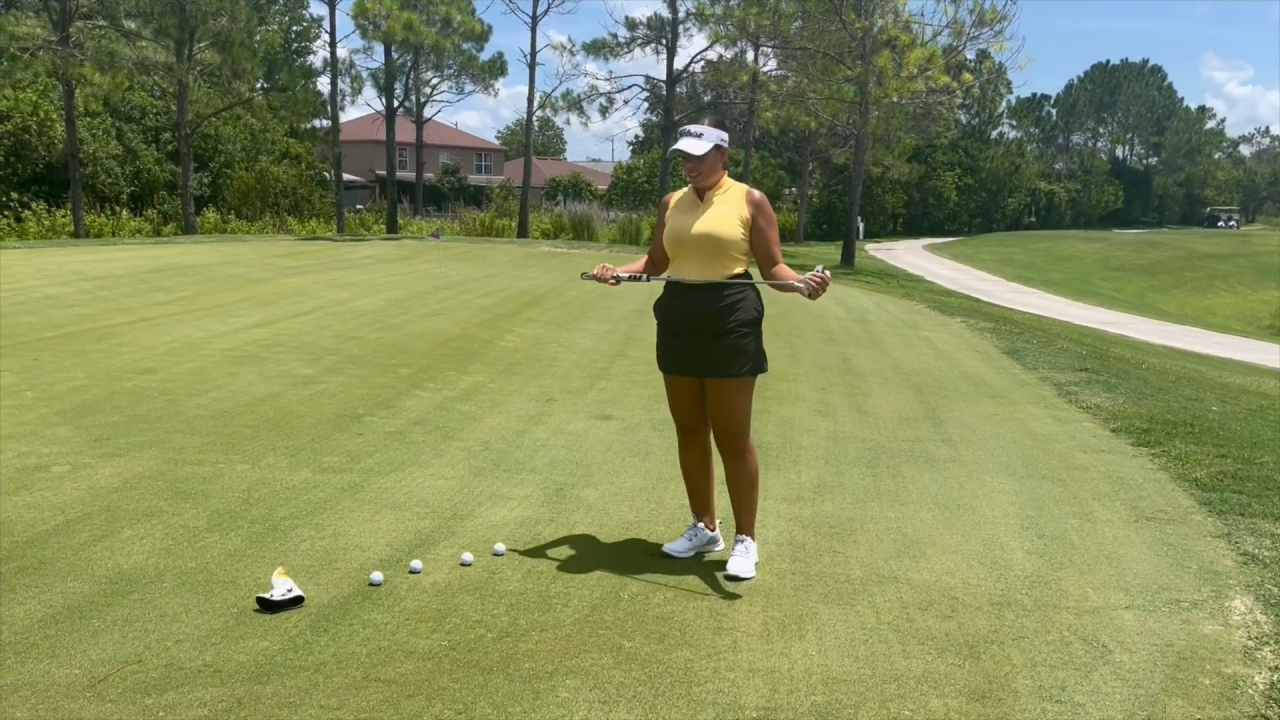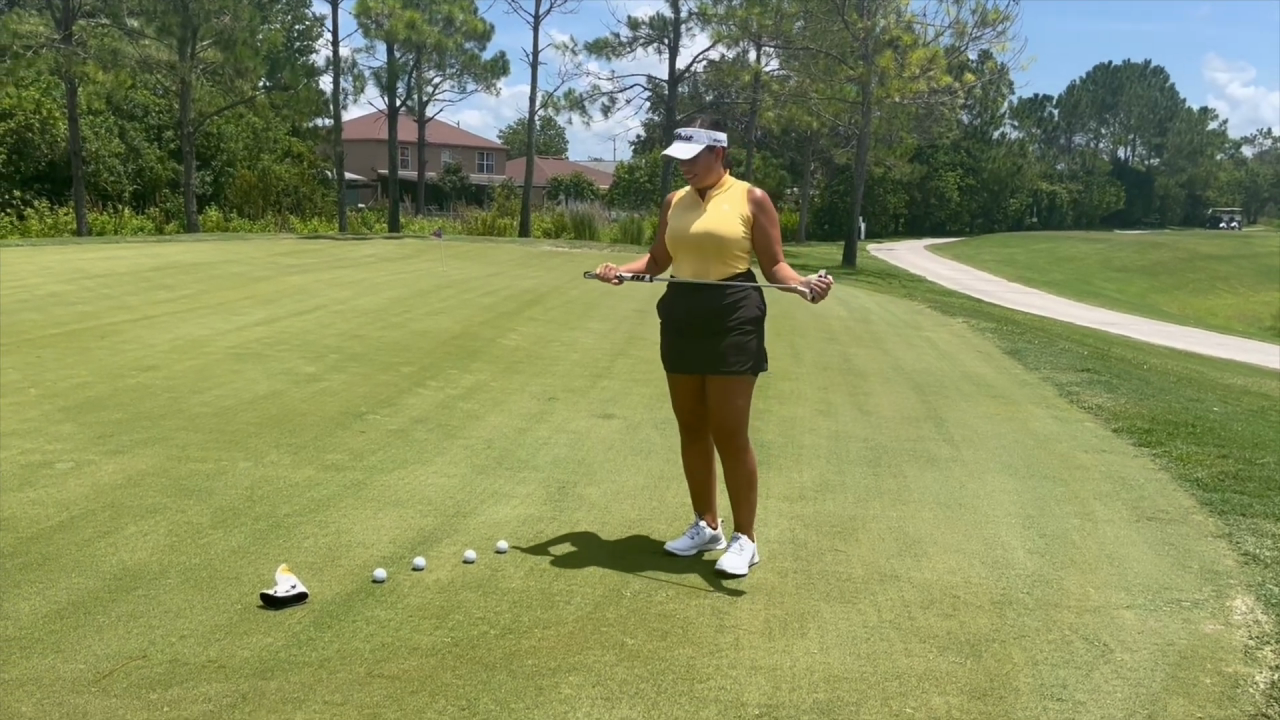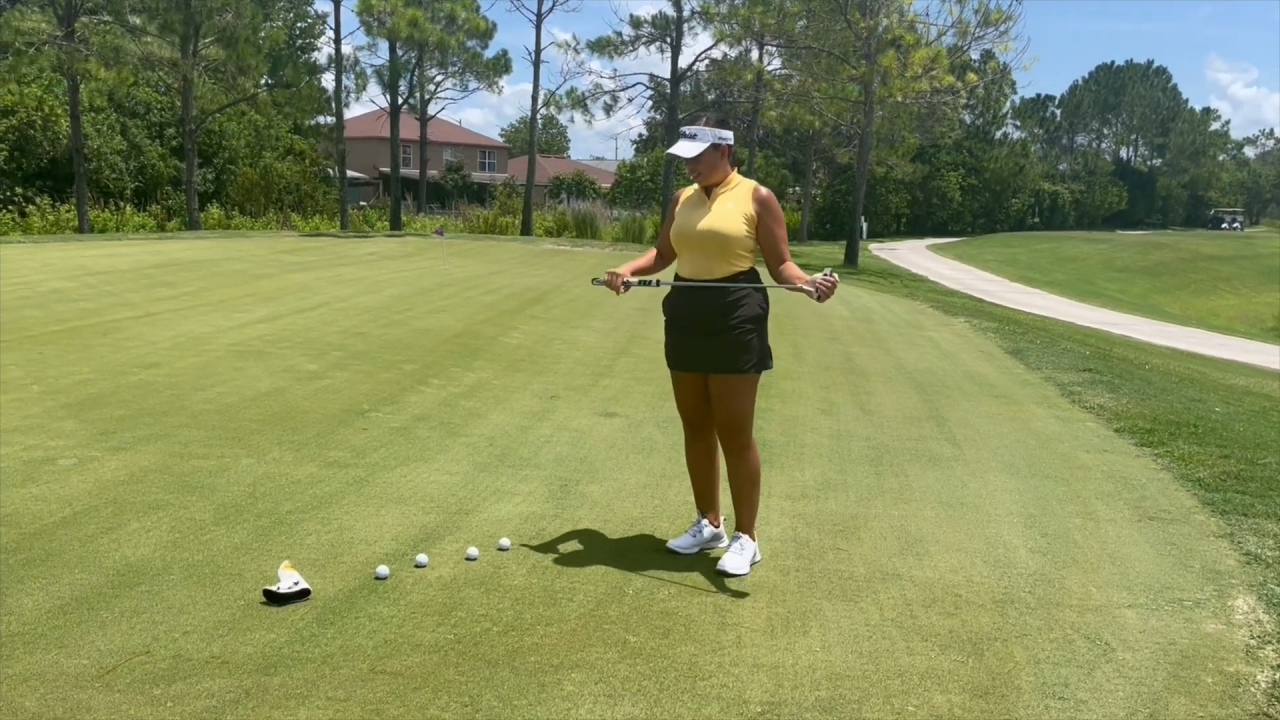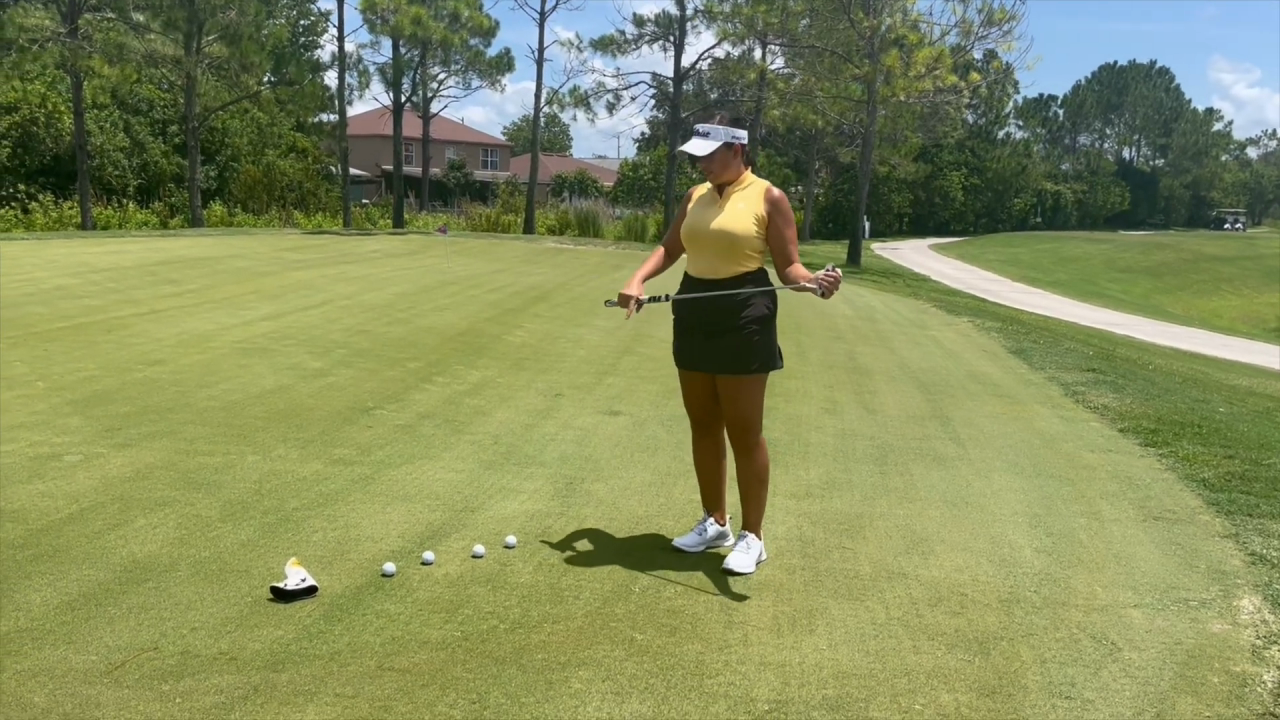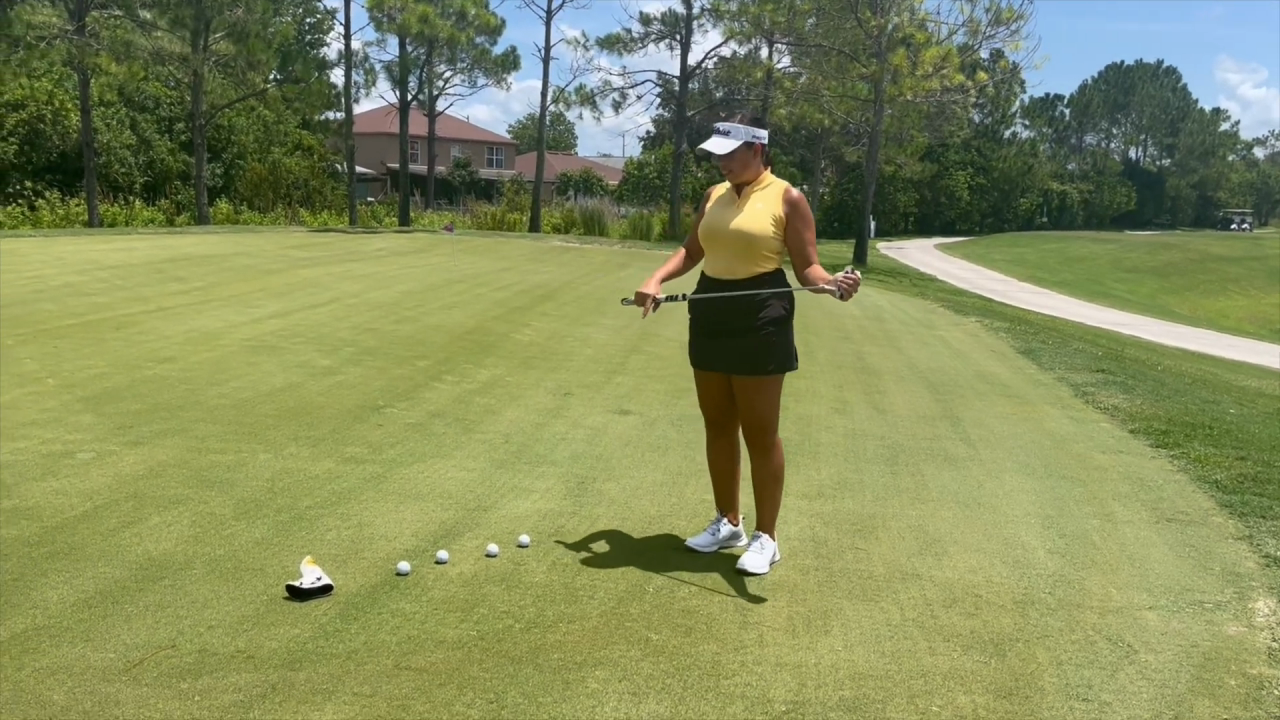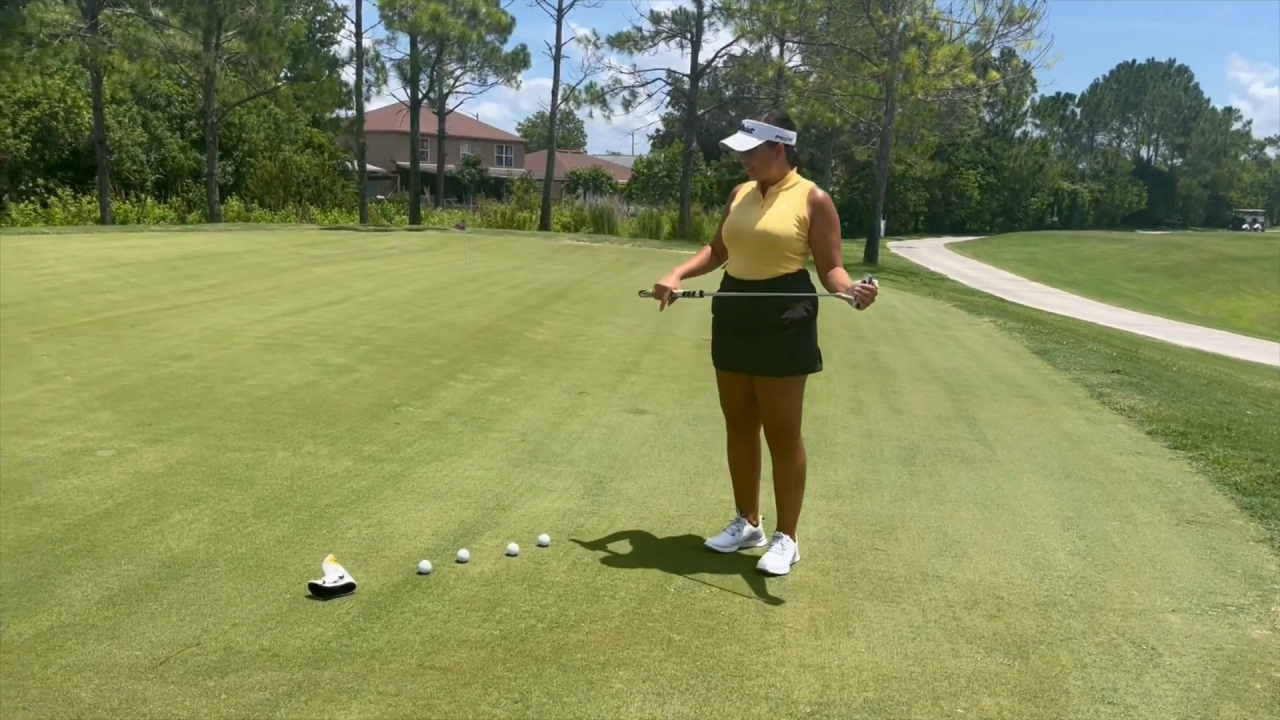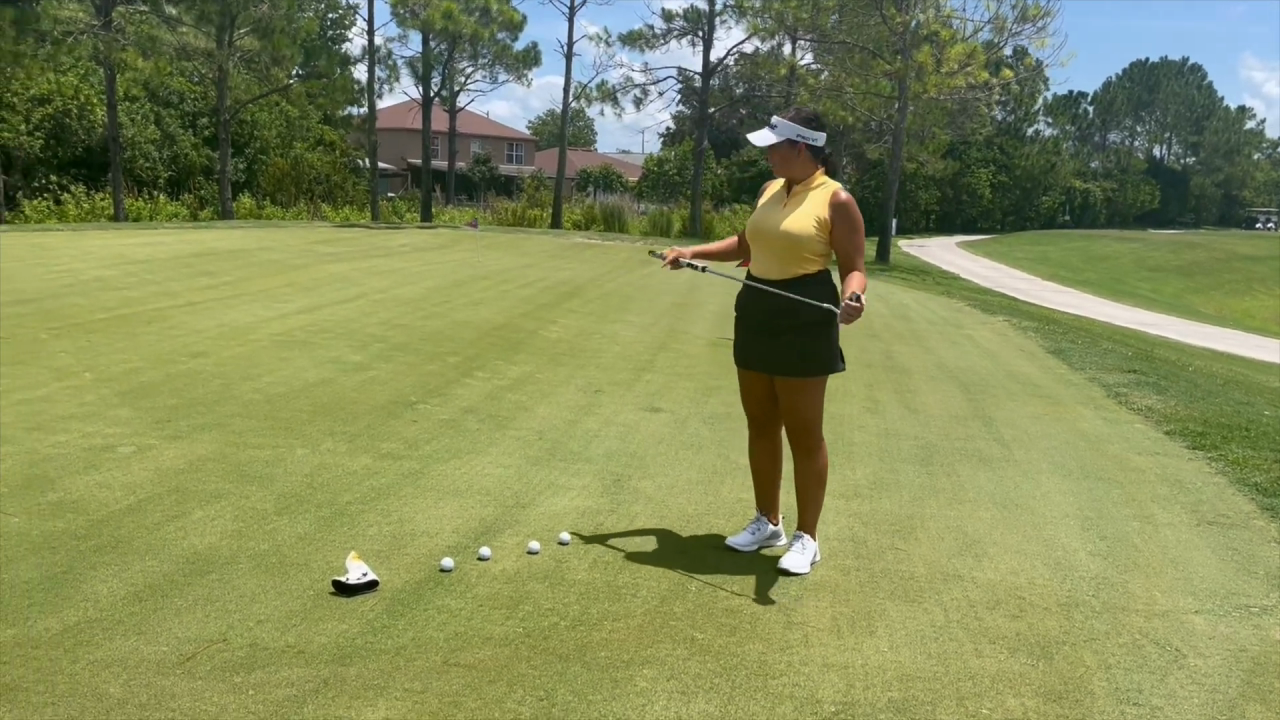
dt=0.2s
person 1, frame 1
left shoulder: (750, 200)
right shoulder: (672, 203)
left elbow: (772, 267)
right elbow: (656, 262)
left wrist: (802, 282)
right wrist: (618, 271)
left hip: (731, 321)
right hip: (678, 320)
left knee: (733, 437)
right knee: (689, 431)
left ankle: (746, 540)
right ankle: (704, 527)
person 1, frame 2
left shoulder: (751, 198)
right shoulder: (675, 202)
left elbow: (774, 265)
right elbow: (658, 259)
left wrist: (804, 283)
right wrist: (620, 271)
left hip: (732, 320)
right hip: (681, 319)
left knee: (730, 435)
right knee: (692, 429)
left ankle: (744, 538)
right ankle: (706, 525)
person 1, frame 3
left shoulder: (757, 197)
right shoulder: (683, 198)
left elbow: (780, 264)
right elbow: (663, 253)
left wrist: (808, 282)
right wrist: (628, 270)
left hip: (735, 318)
right hip: (685, 316)
left knee: (735, 433)
right knee: (696, 427)
left ankle: (746, 537)
right ankle: (708, 523)
person 1, frame 4
left shoulder: (769, 197)
right shoulder: (695, 196)
left elbow: (788, 265)
right elbow: (670, 248)
left wrist: (813, 281)
right wrist: (638, 279)
left hip: (744, 318)
right hip: (693, 315)
left knee: (744, 432)
right knee: (703, 426)
left ankle: (752, 537)
right ankle: (714, 522)
person 1, frame 5
left shoulder: (787, 197)
right shoulder: (714, 195)
left elbow: (806, 266)
right elbow: (692, 250)
left wrist: (831, 283)
right wrist: (656, 279)
left hip: (760, 318)
right hip: (709, 314)
left knee: (760, 432)
right knee: (717, 426)
left ankle: (766, 537)
right ankle: (727, 522)
person 1, frame 6
left shoulder: (812, 198)
right shoulder: (740, 193)
left elbow: (830, 266)
right elbow: (718, 250)
left wrist: (851, 289)
right wrist: (678, 274)
left hip: (783, 319)
right hip: (732, 315)
left knee: (782, 434)
right knee: (739, 427)
left ankle: (786, 538)
right ankle: (747, 522)
person 1, frame 7
left shoulder: (836, 200)
right shoulder: (771, 189)
left elbow: (854, 268)
right elbow: (746, 245)
left wrist: (853, 296)
right wrist: (689, 252)
left hip: (803, 320)
right hip: (754, 313)
left knee: (804, 433)
right knee: (760, 425)
left ankle: (806, 537)
right ankle: (767, 522)
